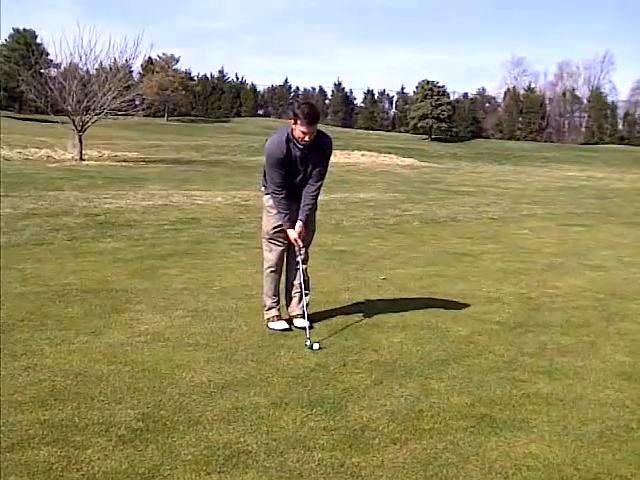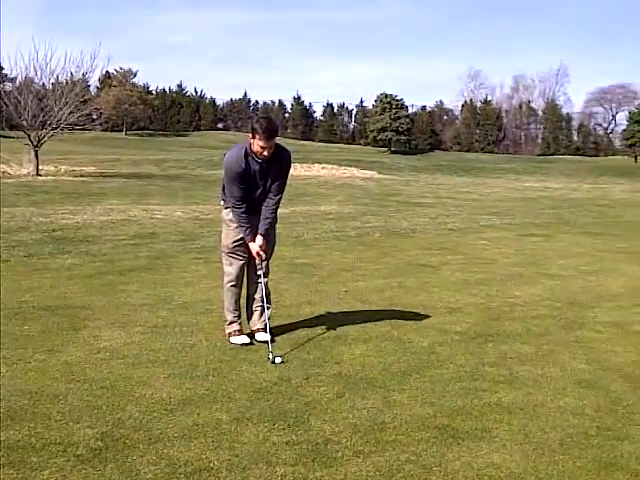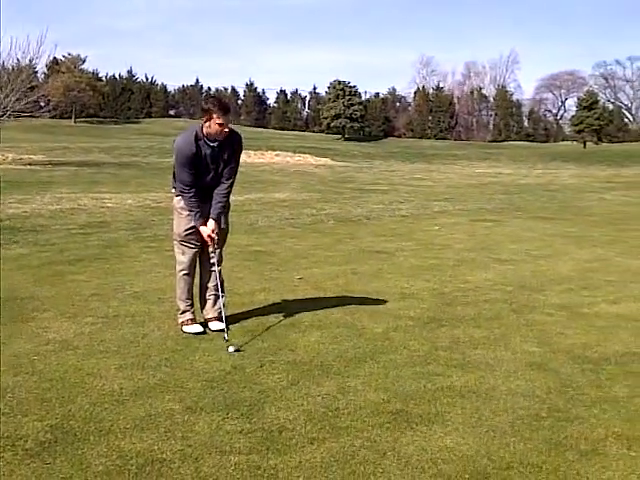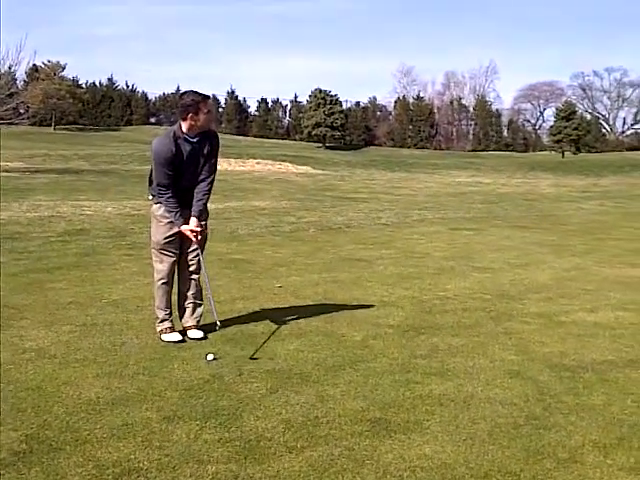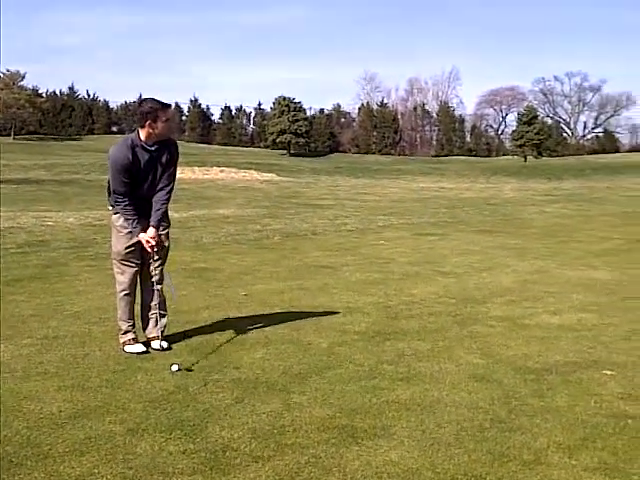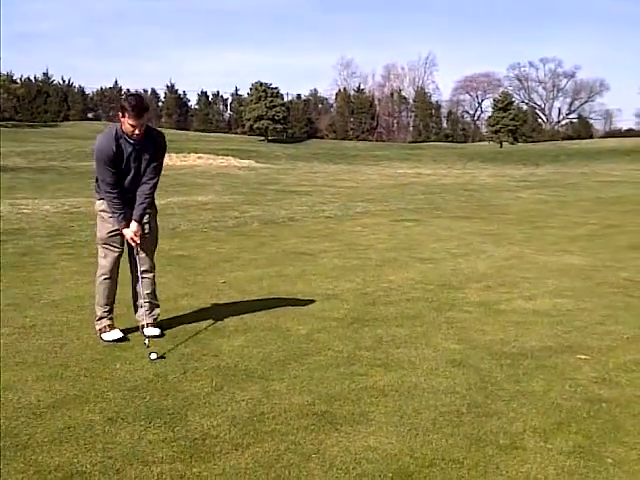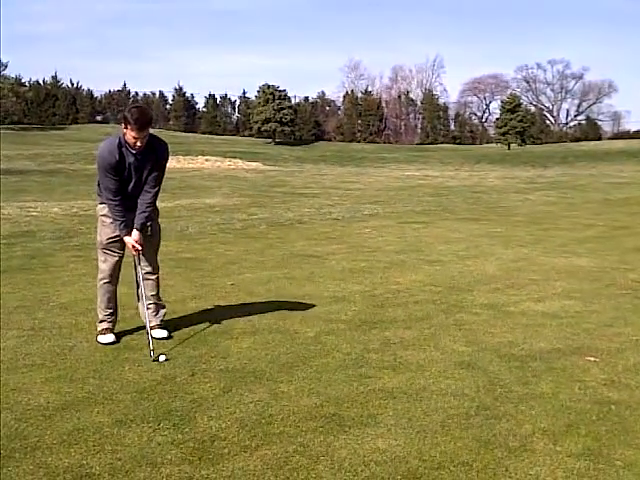
dt=0.7s
person 1, frame 1
left shoulder: (324, 143)
right shoulder: (276, 145)
left elbow: (314, 183)
right elbow: (278, 189)
left wrist: (301, 219)
right wrist: (288, 225)
left hip: (305, 200)
right hip: (277, 199)
left knee: (301, 257)
right knee: (274, 257)
left ankle: (297, 309)
right ankle: (271, 311)
person 1, frame 2
left shoulder: (283, 157)
right shoulder: (234, 159)
left elbow: (274, 198)
right elbow: (238, 203)
left wrist: (262, 234)
right wrist: (249, 238)
left hip: (265, 214)
right hip: (236, 213)
left knee: (261, 271)
right knee: (234, 270)
left ankle: (258, 323)
right ankle: (233, 326)
person 1, frame 3
left shoulder: (234, 141)
right shoulder: (185, 143)
left elbow: (225, 183)
right elbow: (187, 188)
left wrist: (213, 218)
right wrist: (199, 223)
left hip: (217, 202)
right hip: (187, 201)
left knee: (213, 259)
right knee: (186, 259)
left ankle: (212, 312)
right ankle: (186, 315)
person 1, frame 4
left shoulder: (210, 139)
right shoulder: (164, 144)
left elbow: (205, 180)
right elbow: (165, 189)
left wrist: (195, 217)
right wrist: (180, 223)
left hip: (195, 208)
right hip: (166, 208)
left knee: (192, 267)
right knee: (165, 268)
left ankle: (191, 320)
right ankle: (164, 323)
person 1, frame 5
left shoulder: (169, 147)
right shoulder: (121, 152)
left elbow: (164, 189)
right elbow: (121, 198)
left wrist: (154, 226)
right wrist: (139, 232)
left hip: (156, 217)
right hip: (127, 218)
left knee: (155, 277)
right knee: (127, 278)
left ankle: (154, 330)
right ankle: (127, 335)
person 1, frame 6
left shoulder: (156, 140)
right shoulder: (106, 143)
left elbow: (149, 182)
right elbow: (109, 188)
left wrist: (137, 219)
right wrist: (122, 224)
left hip: (143, 206)
right hip: (111, 206)
left knee: (145, 264)
right knee: (108, 264)
left ankle: (147, 317)
right ankle: (104, 321)
person 1, frame 7
left shoulder: (159, 149)
right shoulder: (108, 151)
left elbow: (150, 191)
right elbow: (112, 196)
left wrist: (138, 227)
right wrist: (124, 233)
left hip: (144, 210)
right hip: (112, 210)
left knee: (149, 266)
right knee: (108, 268)
left ankle: (154, 319)
right ankle: (105, 324)
